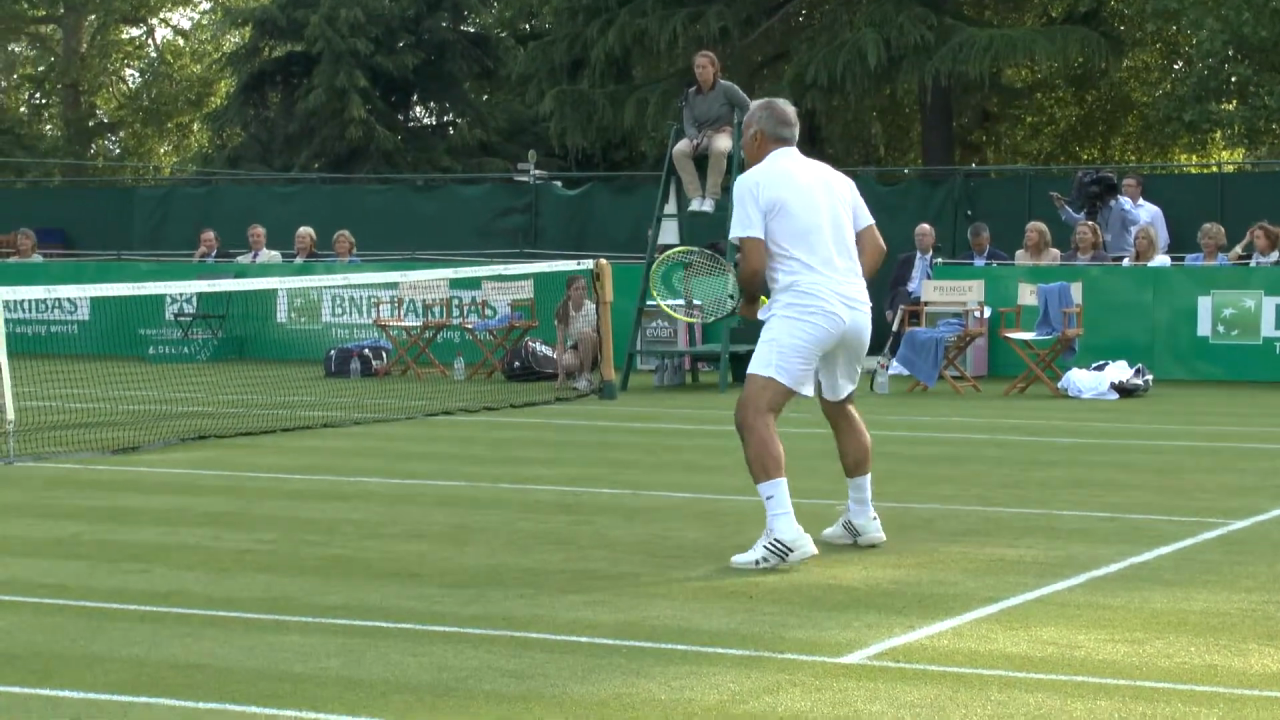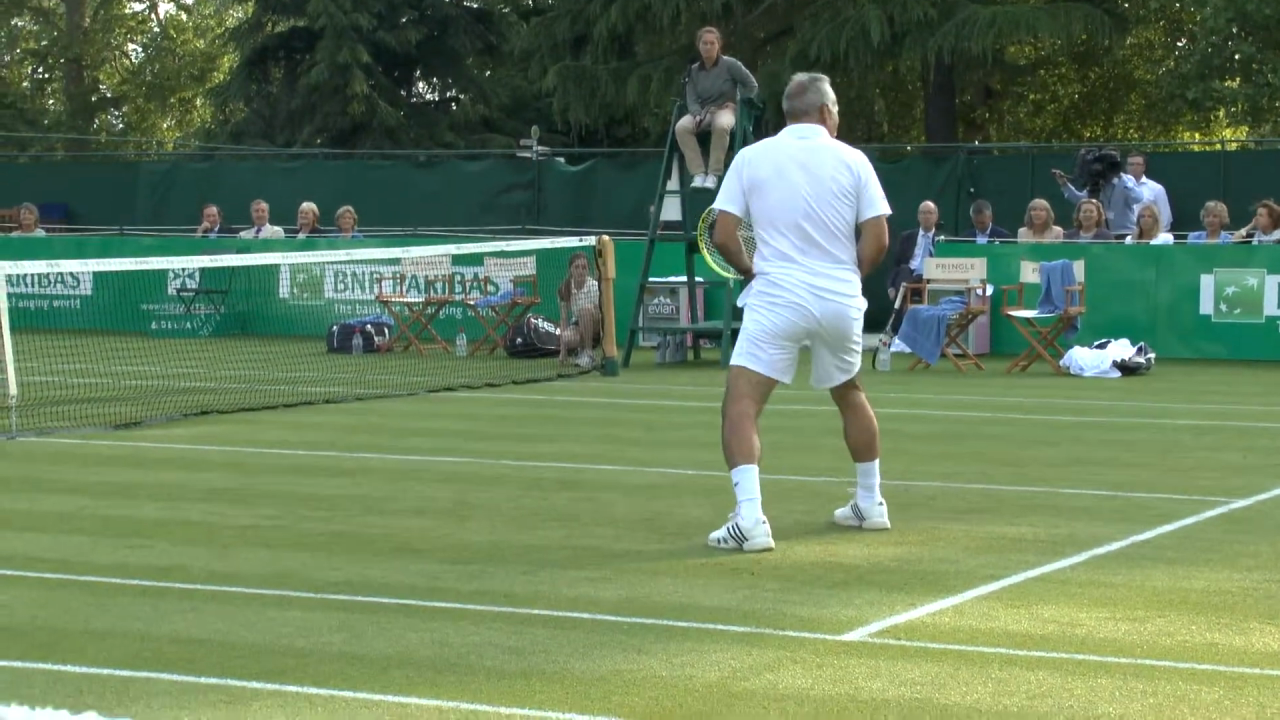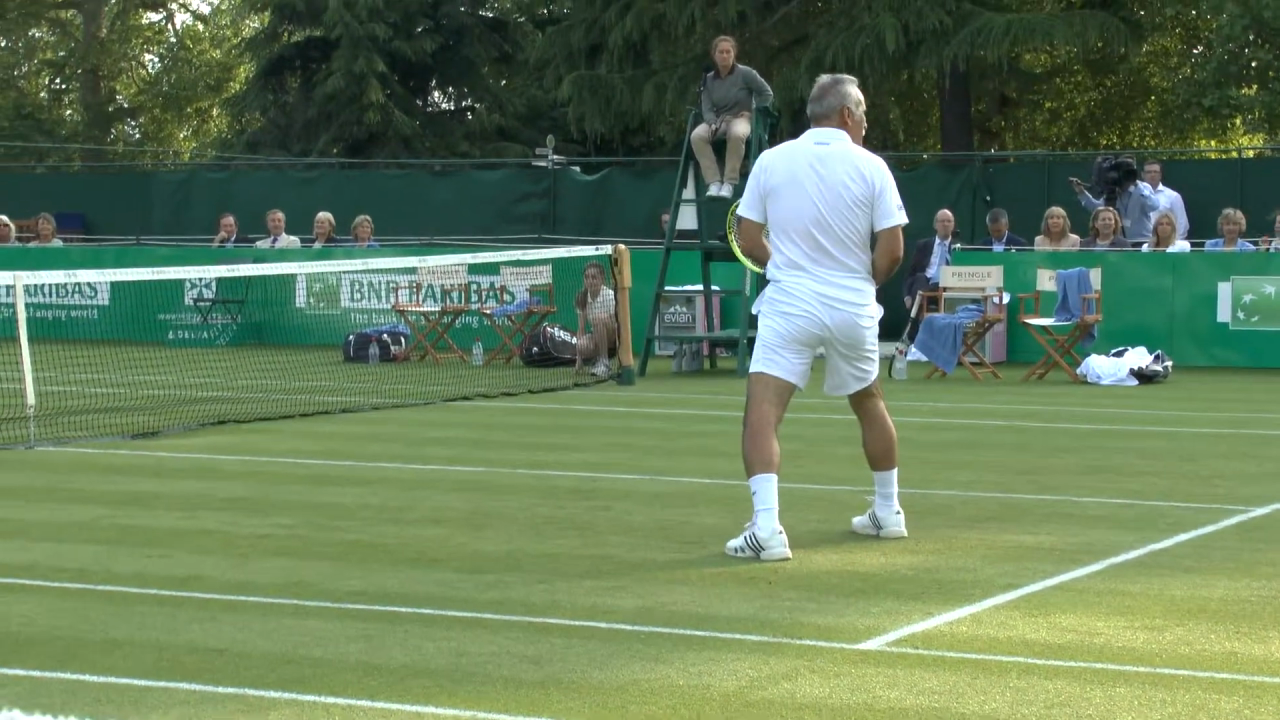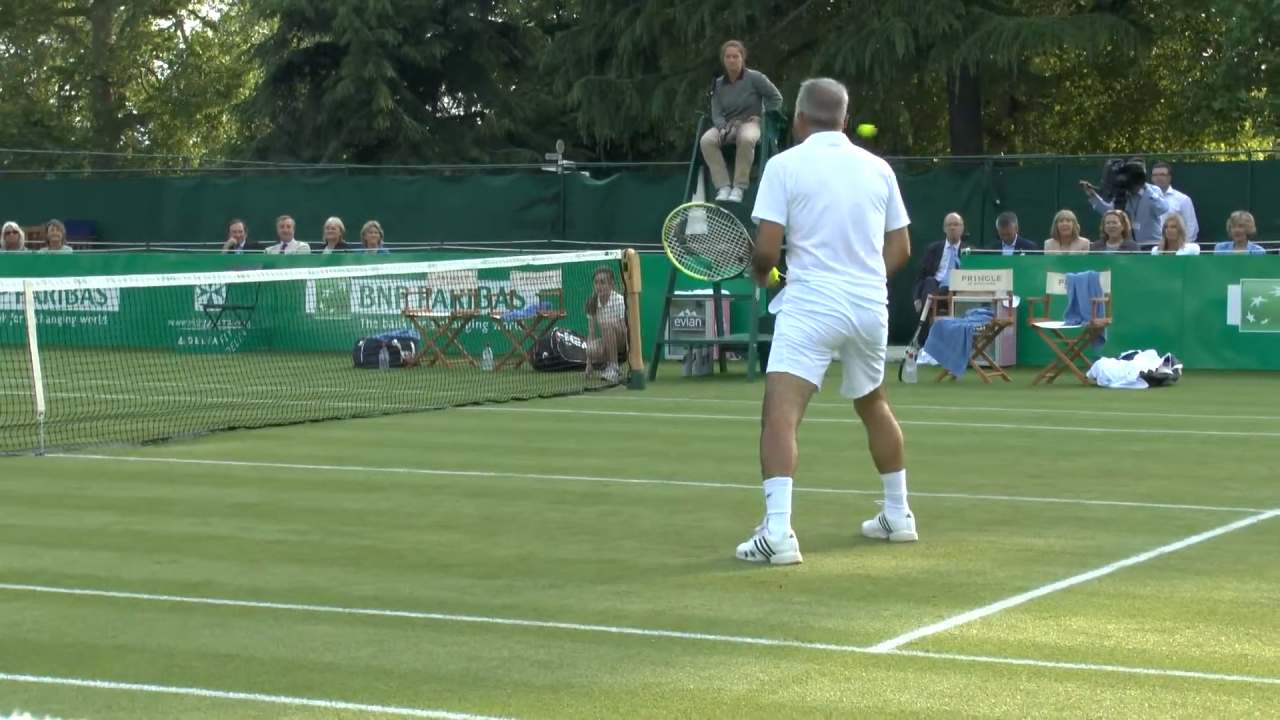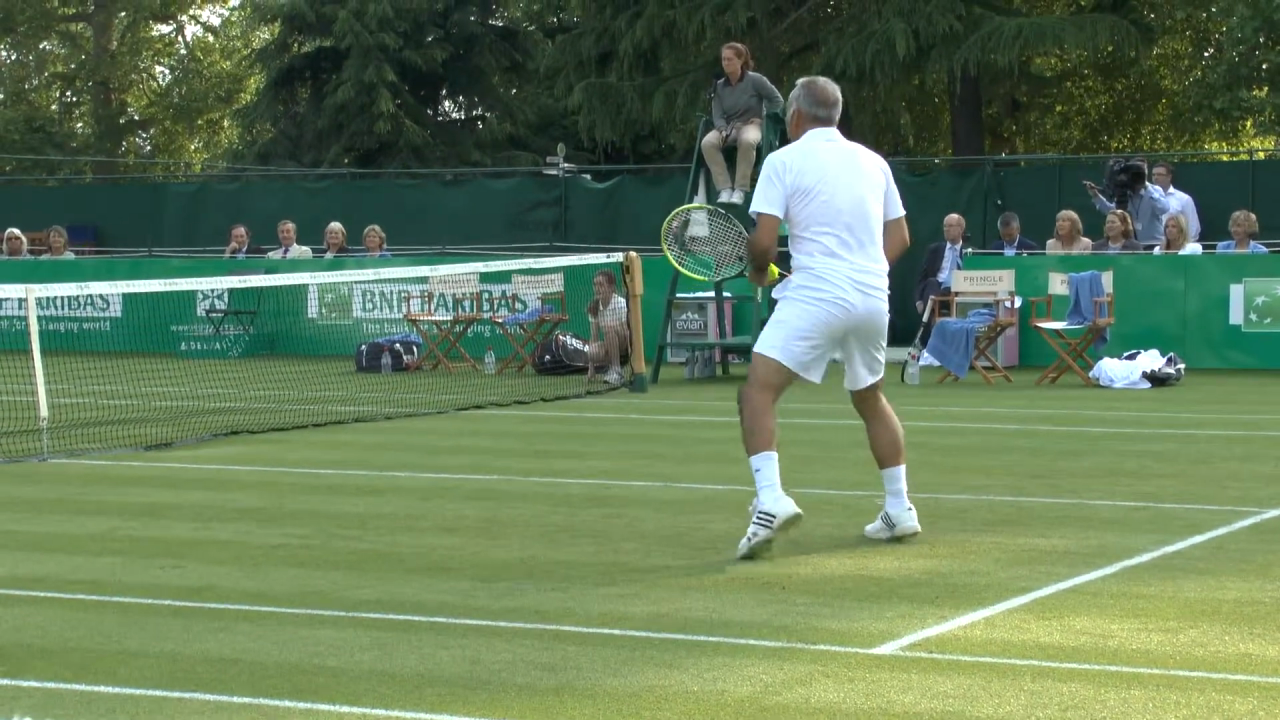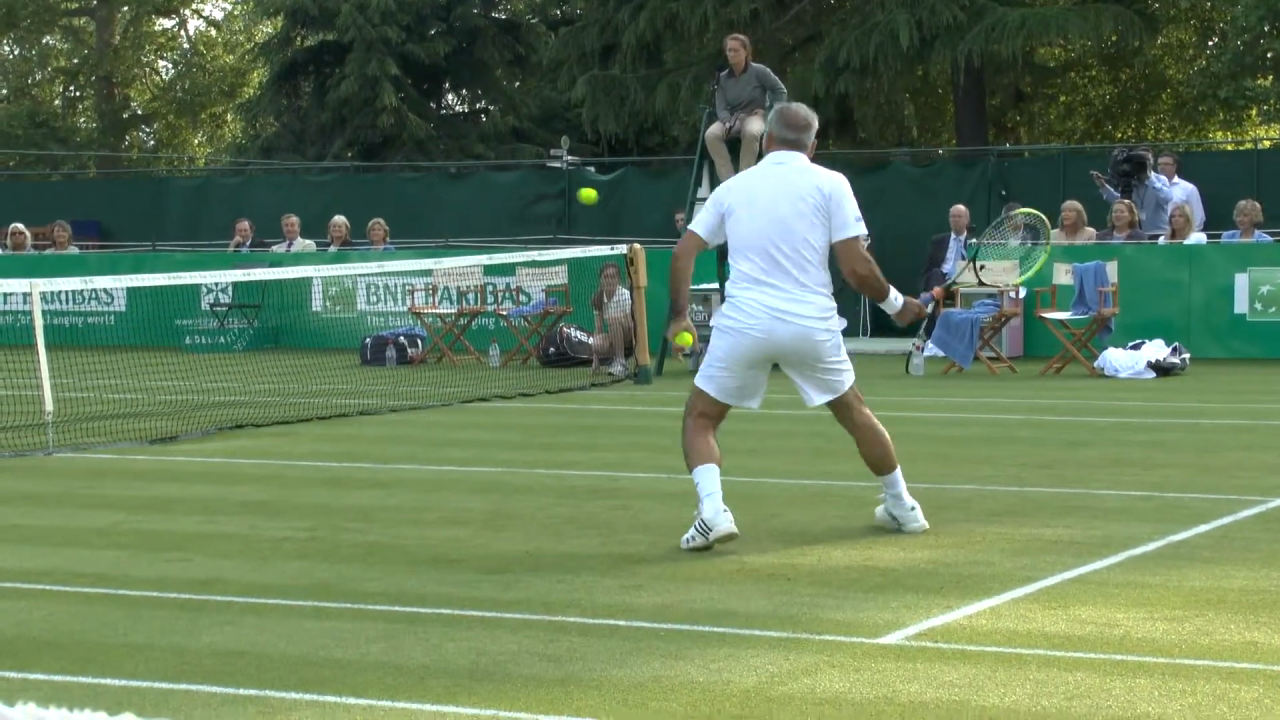
dt=0.5s
person 1, frame 1
left shoulder: (752, 181)
right shoulder: (836, 177)
left elbow: (752, 265)
right elbow: (875, 248)
left wrist: (750, 301)
left hip: (802, 312)
right hip: (855, 313)
left knee: (754, 414)
right knee: (840, 408)
left ankle: (784, 533)
right ankle: (862, 517)
person 1, frame 2
left shoulder: (751, 157)
right shoulder: (853, 159)
left elbow: (723, 236)
right elbow: (878, 241)
left wrist: (750, 270)
left hip: (777, 299)
right hip: (841, 301)
left knee: (740, 405)
right knee: (850, 395)
left ankle: (749, 518)
right ankle: (870, 503)
person 1, frame 3
left shoulder: (771, 161)
right shoulder: (871, 167)
left elbow: (750, 242)
right elbow: (891, 252)
left hip: (789, 306)
right hip: (852, 309)
left knee: (761, 415)
right knee: (869, 404)
left ankle: (766, 528)
right ankle: (887, 512)
person 1, frame 4
left shoulder: (785, 165)
right shoulder: (877, 168)
left elbow: (766, 247)
right elbow: (900, 250)
left wrist: (759, 272)
left hip: (811, 307)
right hip: (869, 307)
left knee: (780, 415)
right knee: (875, 407)
left ankle: (778, 531)
right ankle: (897, 515)
person 1, frame 5
left shoulder: (783, 160)
right shoulder: (874, 162)
left elbow: (763, 242)
right elbow: (899, 240)
left wrist: (758, 270)
left hip: (817, 296)
right hip: (872, 299)
left knee: (756, 392)
right knee: (870, 401)
left ankle: (770, 500)
right ankle: (898, 512)
person 1, frame 6
left shoulder: (733, 187)
right shoulder: (831, 182)
left elbow: (684, 252)
right elbow: (855, 265)
left wrist: (679, 315)
right wrist: (894, 301)
left hip: (743, 321)
right hip: (810, 323)
left knee: (698, 420)
right knee: (852, 412)
left ankle: (712, 511)
right ankle: (902, 506)
